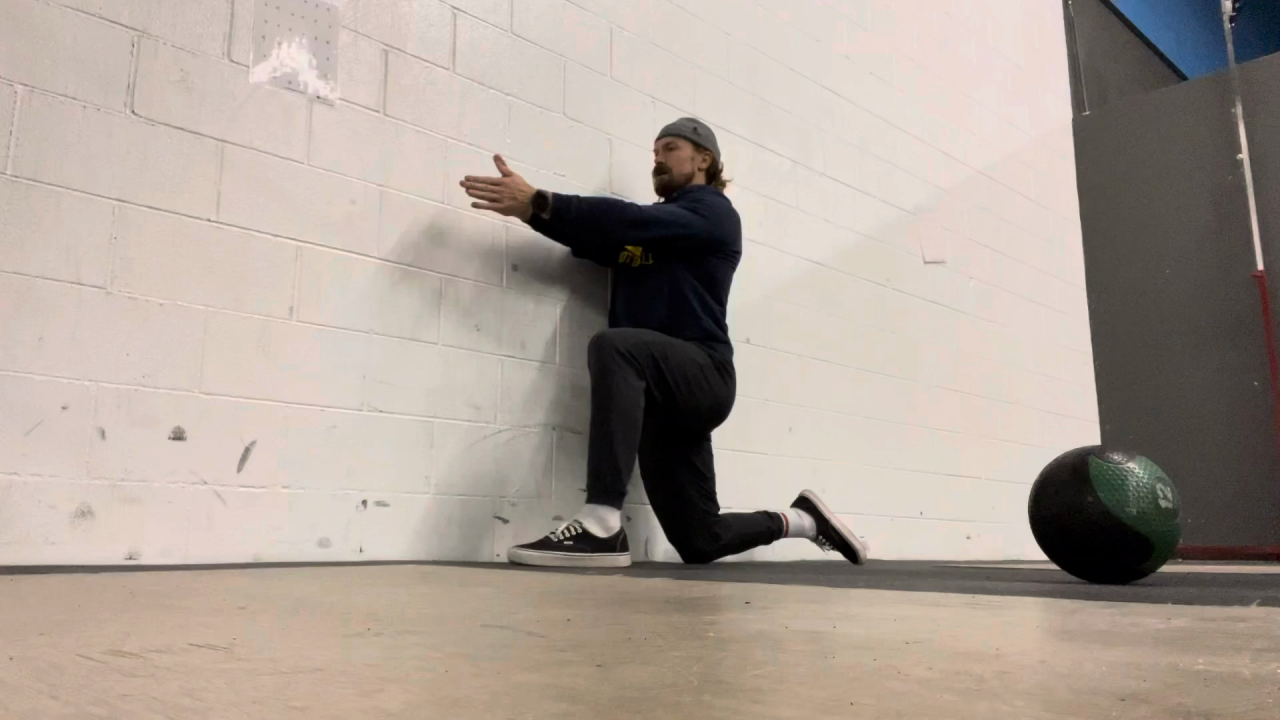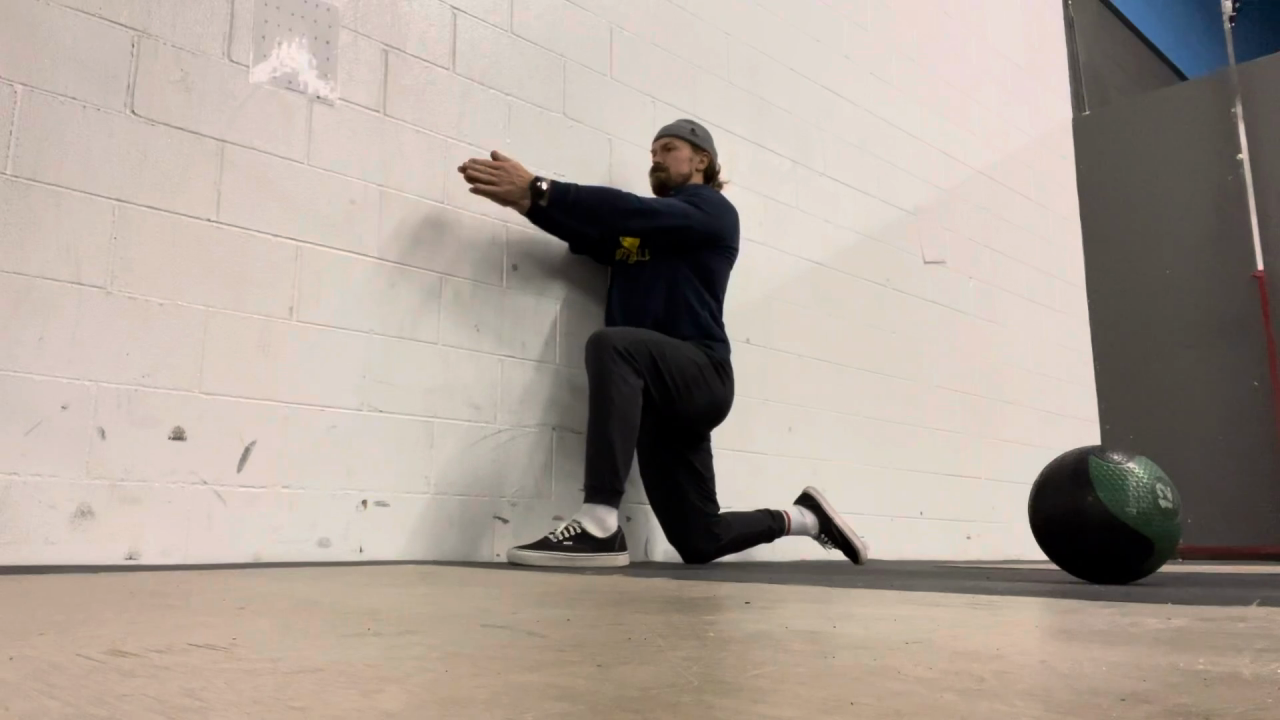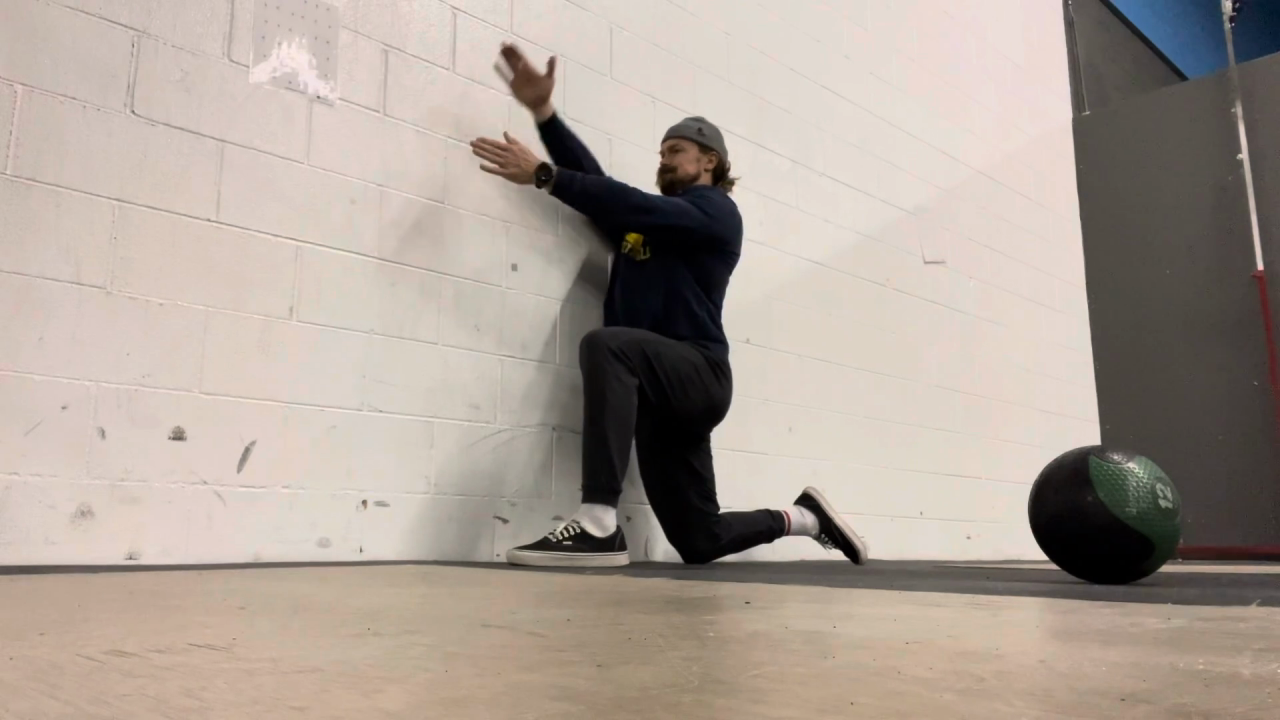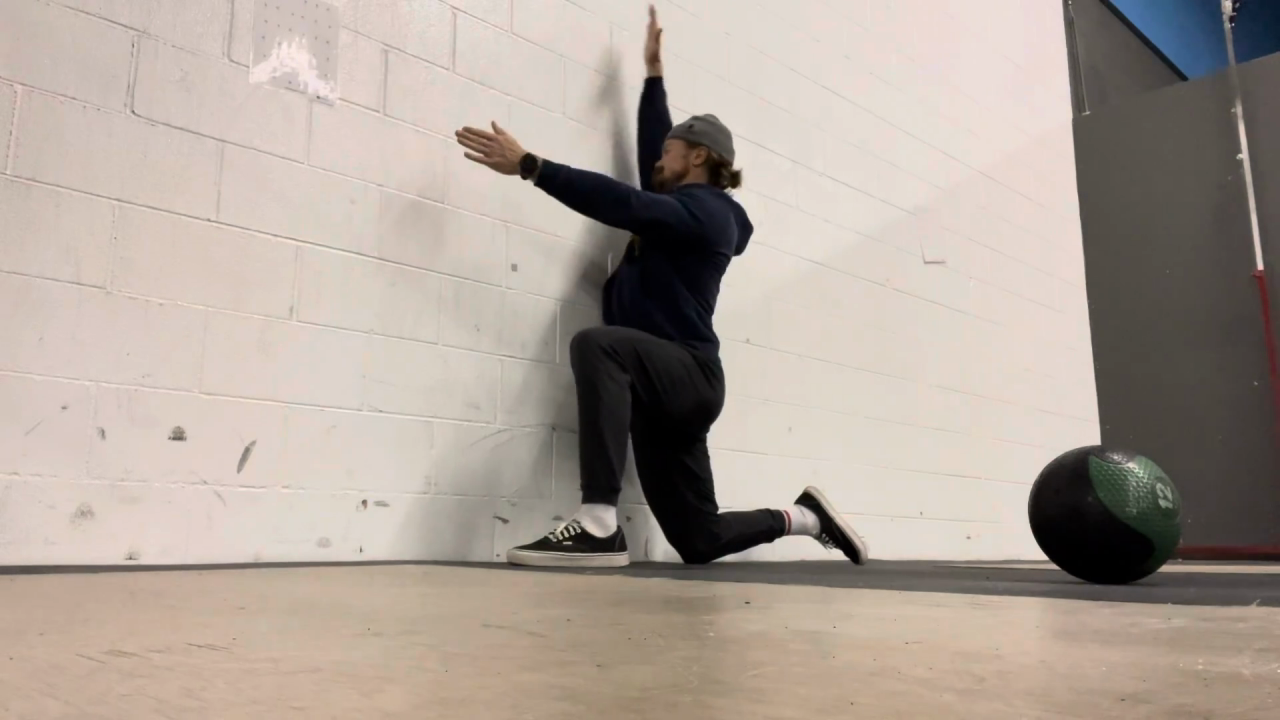
dt=0.5s
person 1, frame 1
left shoulder: (712, 211)
right shoulder: (650, 224)
left elbow: (628, 220)
right elbow: (595, 235)
left wrist: (541, 202)
right wrist: (529, 207)
left hip: (702, 377)
right hip: (662, 393)
left knee: (615, 347)
right knee: (699, 542)
left ankle: (601, 526)
right ankle: (799, 519)
person 1, frame 2
left shoulder: (711, 210)
right shoulder: (642, 224)
left elbow: (626, 210)
right elbow: (590, 232)
left wrist: (539, 188)
right wrist: (527, 200)
left hip: (700, 376)
right hip: (660, 395)
left knee: (612, 346)
right knee: (699, 542)
left ankle: (599, 526)
right ankle: (802, 517)
person 1, frame 3
left shoulder: (716, 212)
right shoulder: (650, 222)
left elbow: (633, 205)
right elbow: (598, 185)
left wrist: (542, 173)
right wrist: (542, 110)
left hip: (696, 374)
right hip: (662, 380)
left knee: (605, 346)
right knee: (699, 539)
left ankle: (599, 526)
right ankle: (803, 518)
person 1, frame 4
left shoulder: (706, 211)
right shoulder: (677, 207)
left elbow: (620, 203)
right elbow: (651, 141)
left wrist: (529, 165)
right wrist: (652, 71)
left hip: (688, 376)
right hip: (665, 387)
left knee: (597, 345)
right knee: (699, 541)
left ankle: (599, 525)
right ankle: (803, 517)
